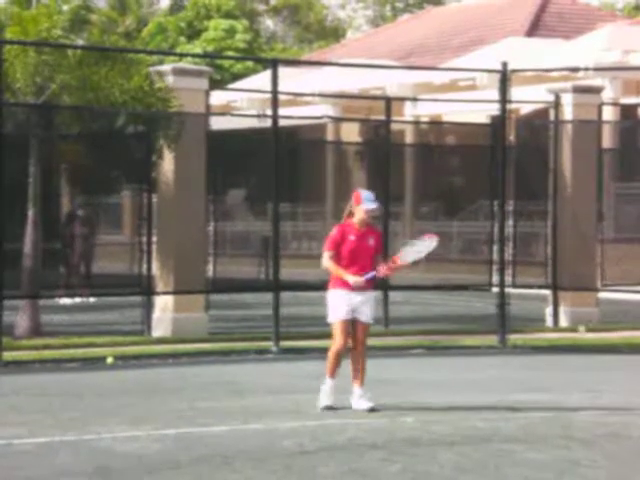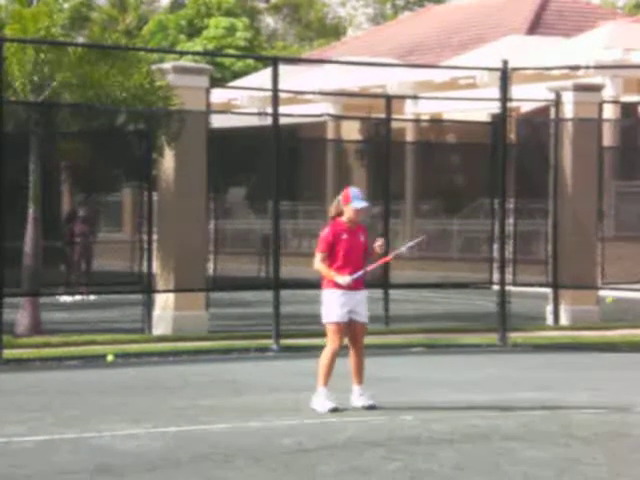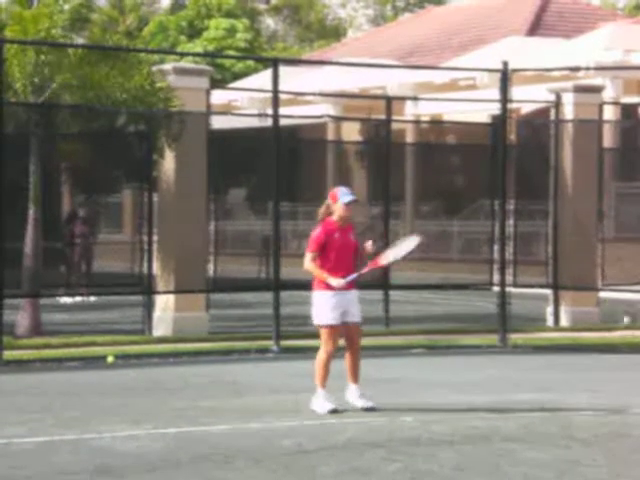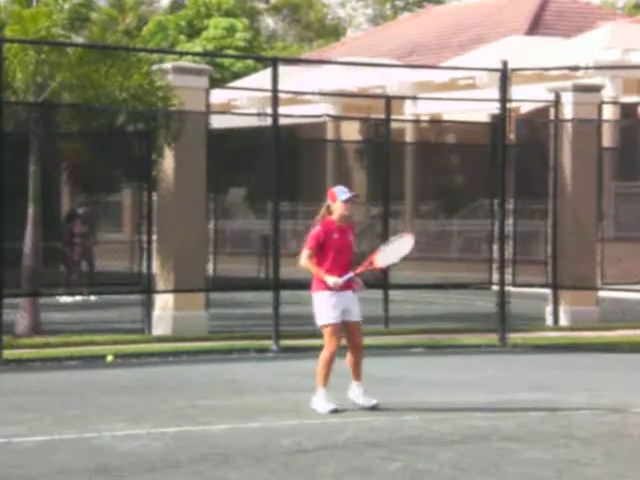
dt=0.3s
person 1, frame 1
left shoulder: (375, 233)
right shoulder: (340, 230)
right elbow: (326, 261)
left wrist: (381, 269)
right wrist: (347, 276)
left hip: (365, 294)
right hip: (341, 292)
left knee: (360, 344)
right knee: (340, 343)
left ankle: (358, 394)
right ankle: (328, 384)
person 1, frame 2
left shoulder: (361, 230)
right shoulder: (331, 230)
right elbow: (318, 263)
left wrist: (375, 250)
right wrist: (337, 277)
left hip: (358, 293)
right hip: (335, 293)
left knee: (357, 344)
right knee: (334, 345)
left ankle: (358, 392)
right ankle: (321, 394)
person 1, frame 3
left shoulder: (350, 228)
right shoulder: (322, 229)
right elbow: (308, 263)
left wrist: (364, 250)
right wrist: (330, 279)
left hip: (349, 293)
right hip: (326, 293)
left knee: (354, 344)
right knee: (328, 346)
left ankle: (354, 391)
right ankle: (319, 396)
person 1, frame 4
left shoulder: (349, 228)
right shoulder: (321, 229)
right elbow: (304, 260)
left wrist: (353, 278)
right wrist: (326, 277)
left hip: (347, 293)
right hip: (326, 293)
left knee: (357, 343)
right knee: (332, 346)
left ankle: (356, 389)
right ankle: (320, 395)
